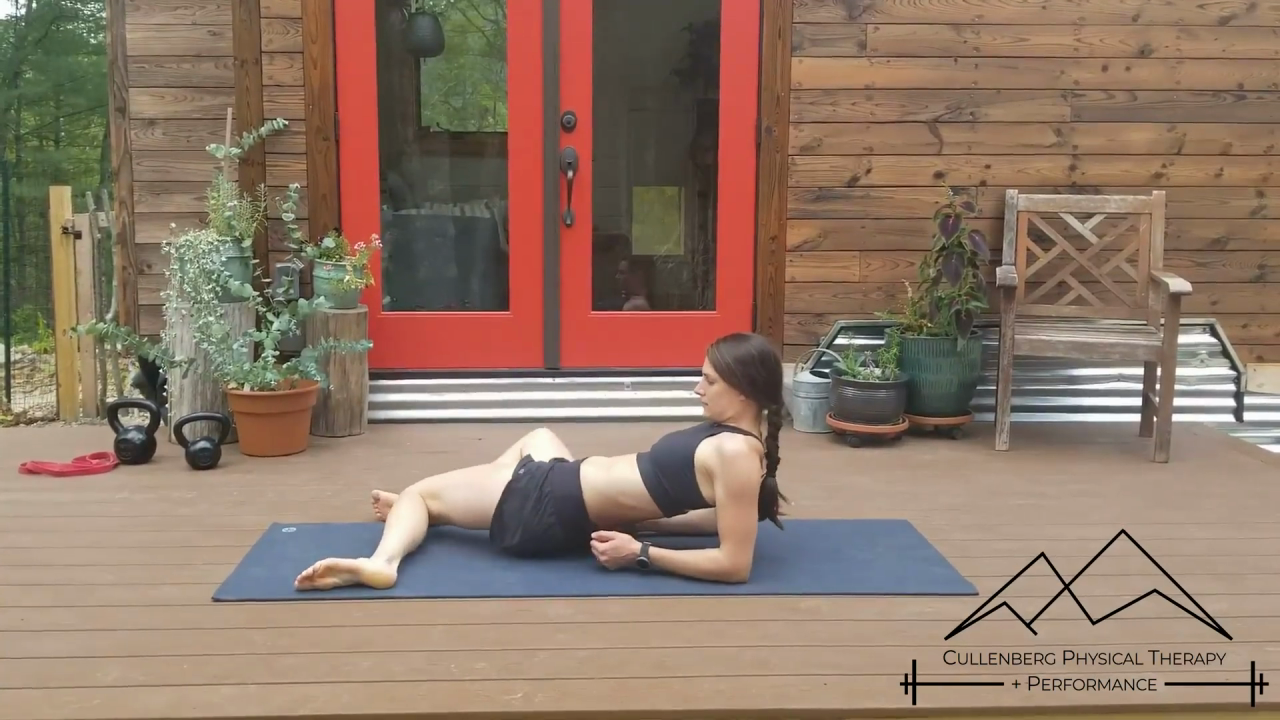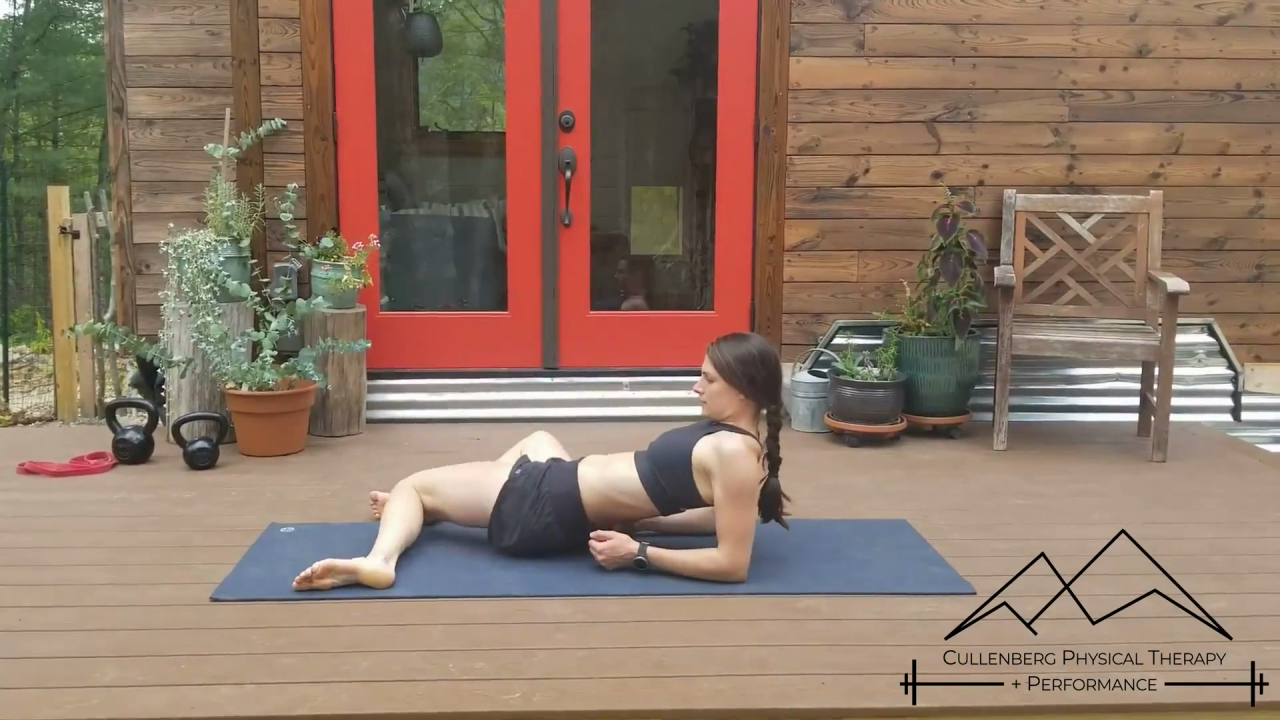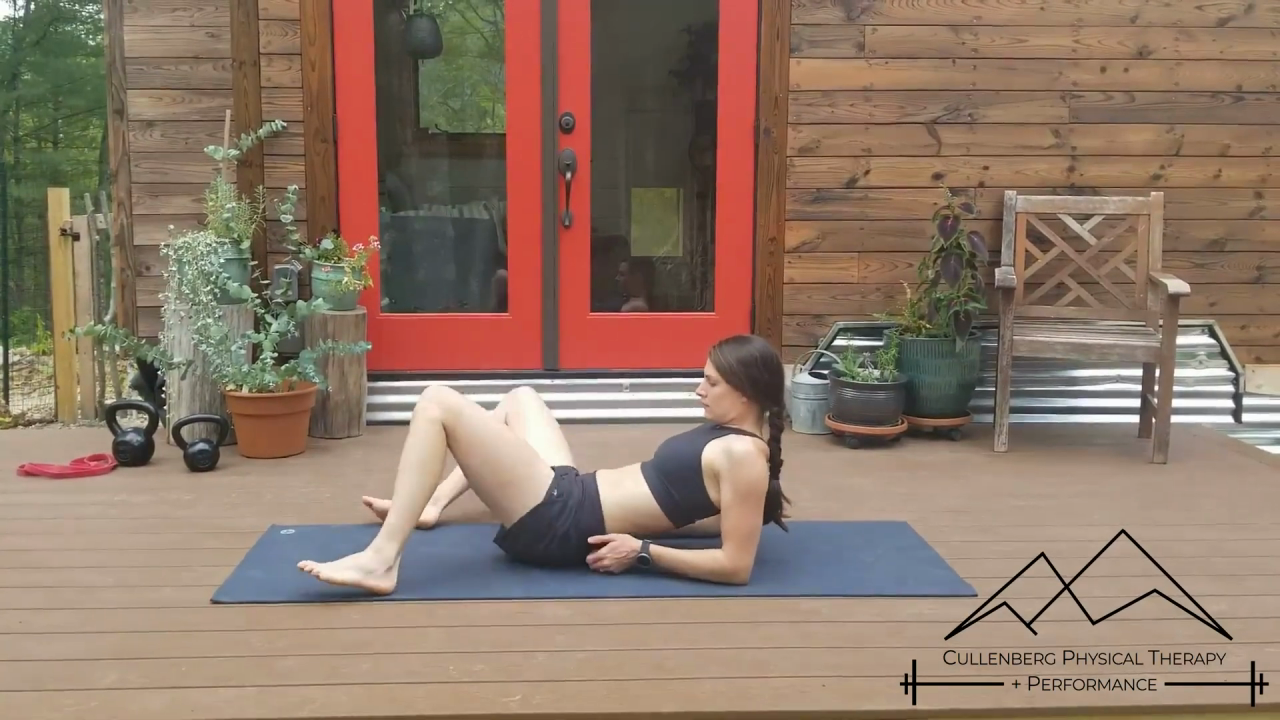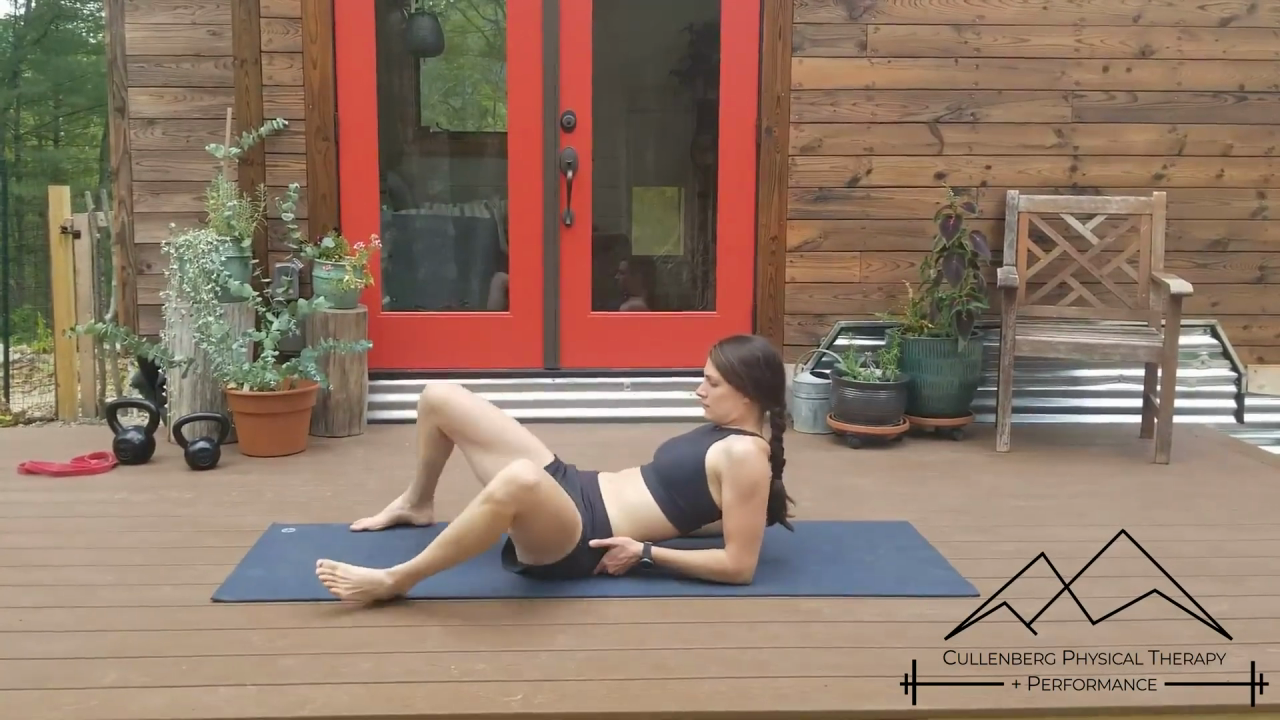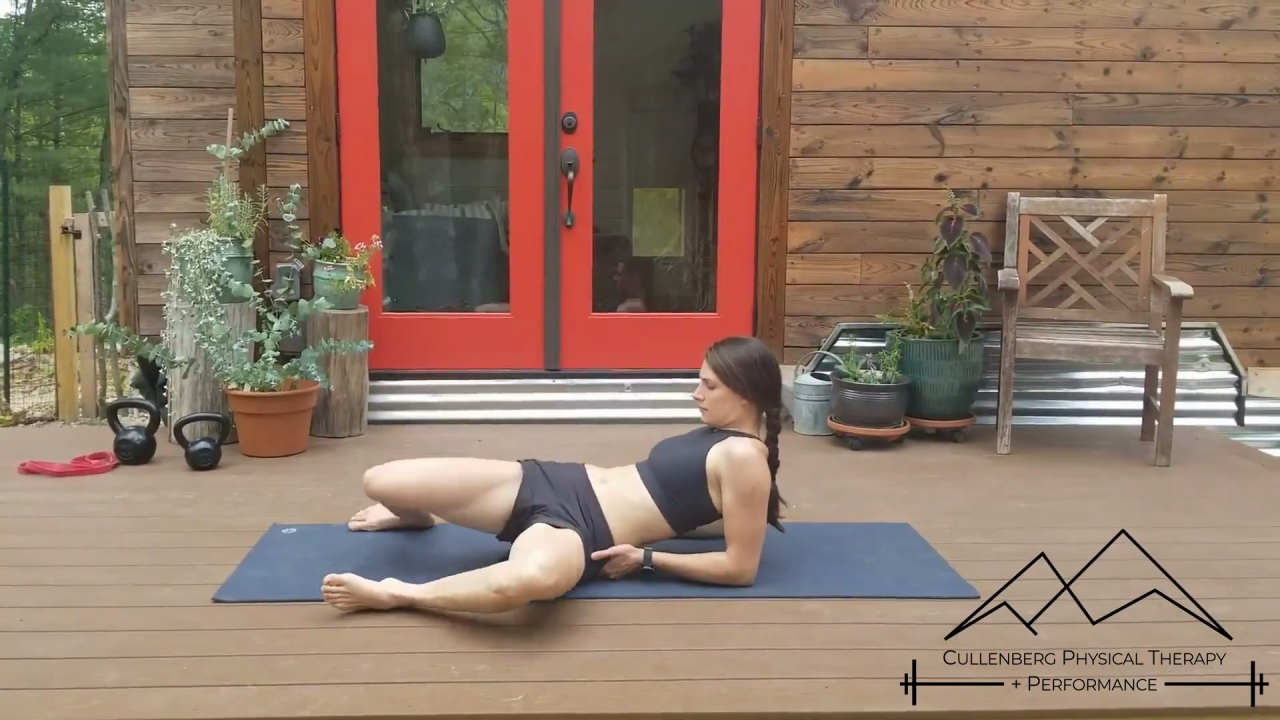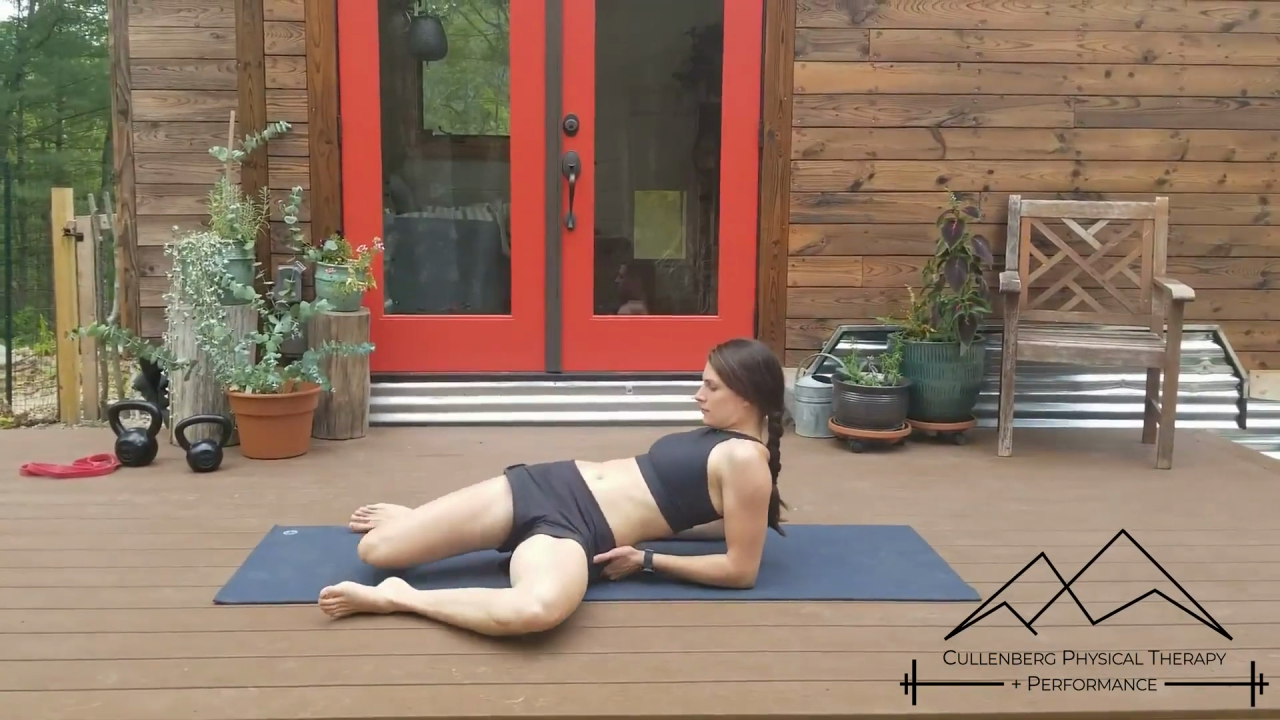
dt=0.5s
person 1, frame 1
left shoulder: (736, 454)
right shoulder: (730, 437)
left elbow: (735, 565)
right elbow: (720, 517)
left wrist: (641, 553)
right wrist: (636, 518)
left knee: (420, 491)
right knee: (538, 437)
right ankle: (434, 511)
person 1, frame 2
left shoulder: (733, 453)
right shoulder: (728, 436)
left elbow: (733, 564)
right elbow: (715, 515)
left wrist: (639, 553)
right wrist: (634, 516)
left knee: (412, 483)
right knee: (536, 440)
right ankle: (438, 505)
person 1, frame 3
left shoulder: (743, 455)
right shoulder: (726, 435)
left elbow: (736, 566)
right elbow: (716, 517)
left wrist: (641, 551)
left hip: (557, 523)
right hip: (570, 494)
left knee: (437, 403)
right knee: (521, 397)
left ankle: (380, 561)
right ankle: (429, 502)
person 1, frame 4
left shoulder: (744, 456)
right shoulder: (721, 433)
left elbow: (739, 566)
right elbow: (700, 510)
left wrist: (645, 552)
left hip: (577, 535)
right hip: (567, 484)
left knee: (519, 482)
right knee: (440, 397)
left ankle: (394, 580)
right ankle: (417, 505)
person 1, frame 5
left shoulder: (744, 457)
right shoulder: (716, 434)
left elbow: (741, 568)
right elbow: (706, 512)
left wrist: (646, 558)
left hip: (579, 532)
left knee: (532, 577)
right knee: (380, 482)
left ankle: (396, 593)
right ankle: (417, 515)
person 1, frame 6
left shoulder: (745, 460)
right shoulder: (717, 436)
left elbow: (742, 569)
left wrist: (647, 559)
left hip: (577, 530)
left knee: (535, 611)
left ankle: (396, 598)
right ankle: (410, 519)
